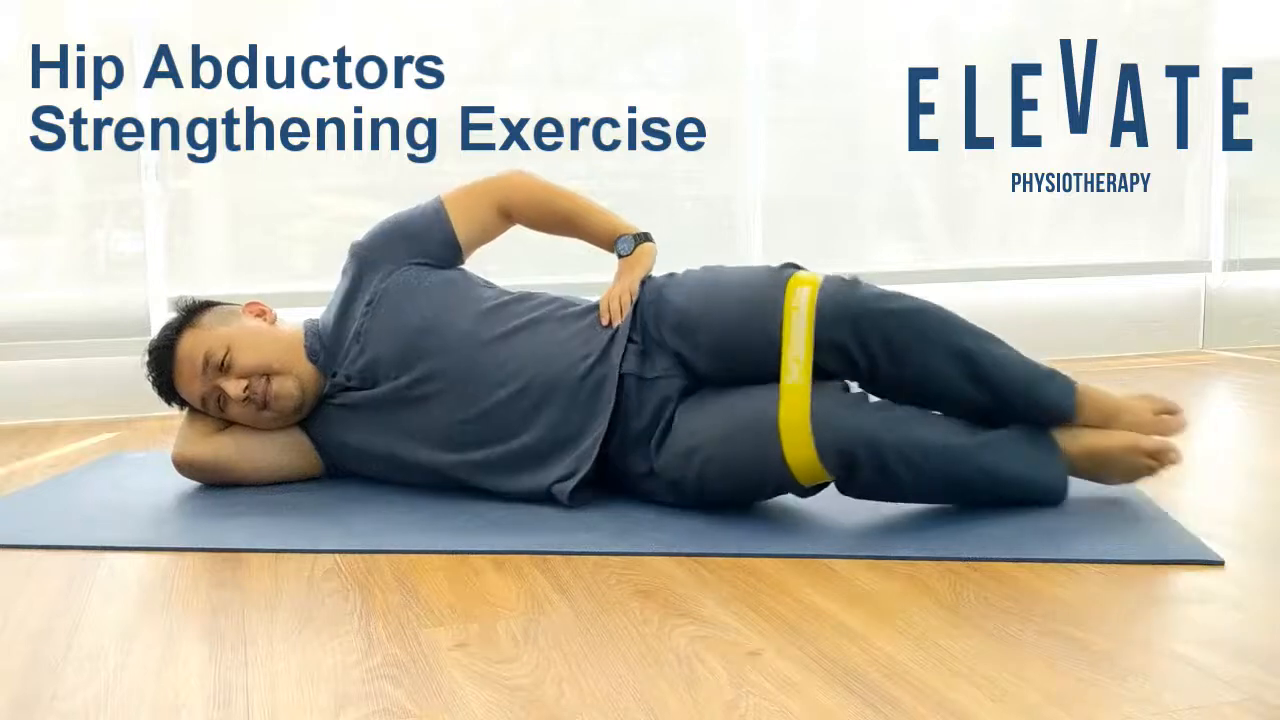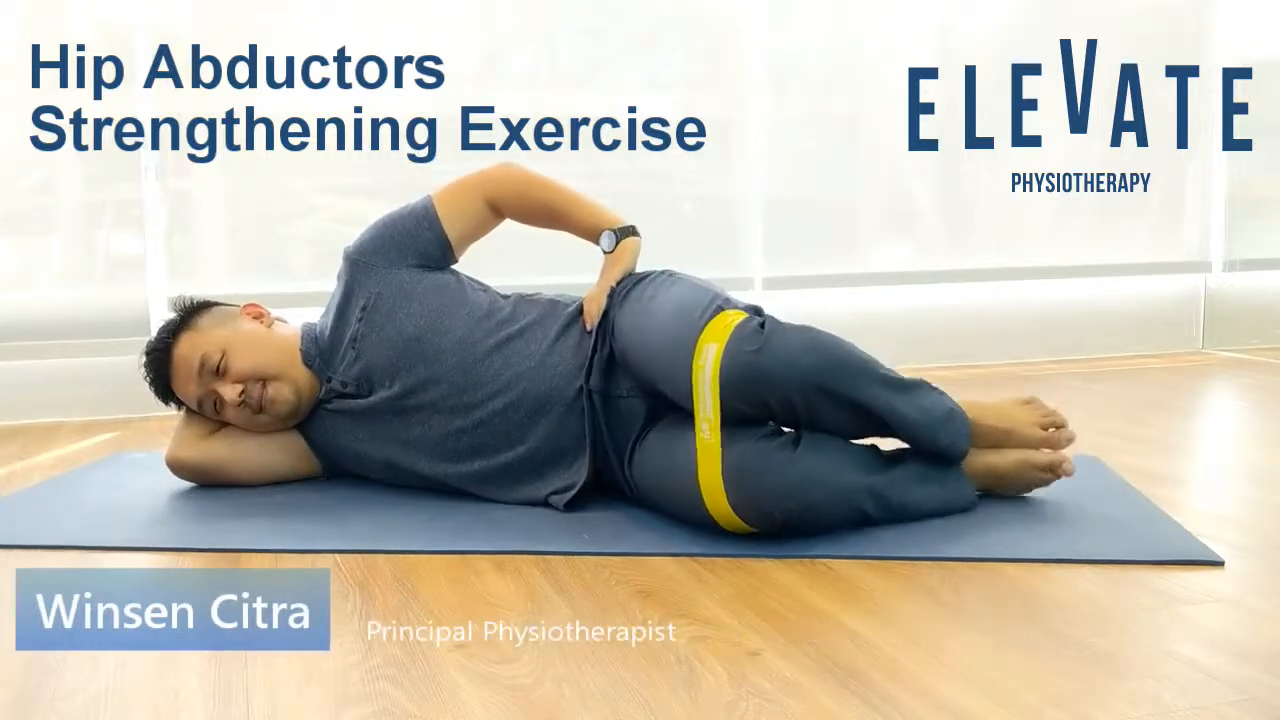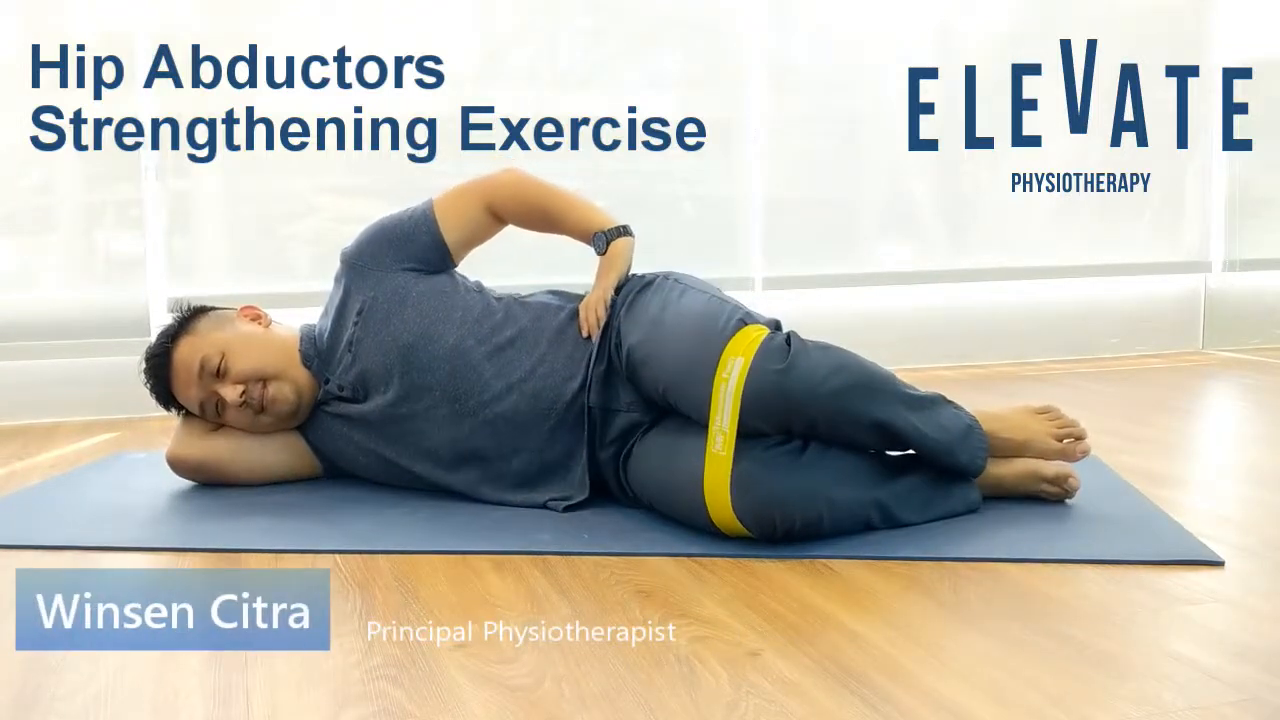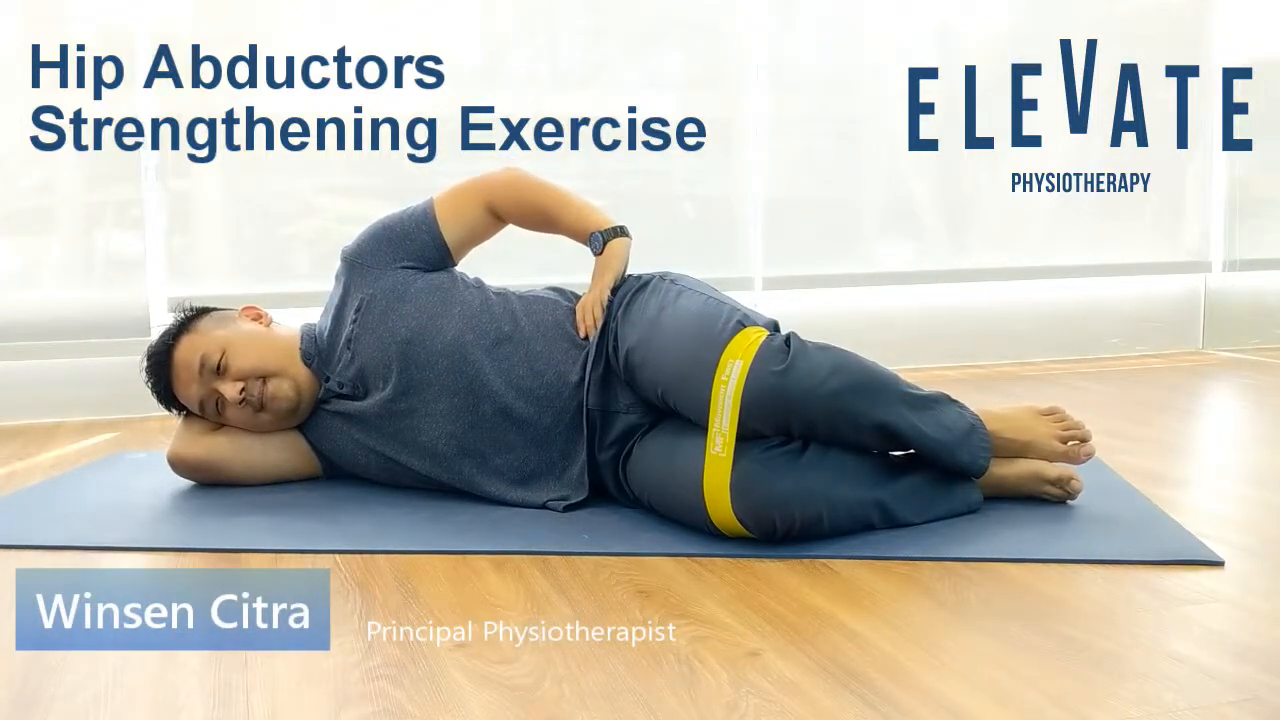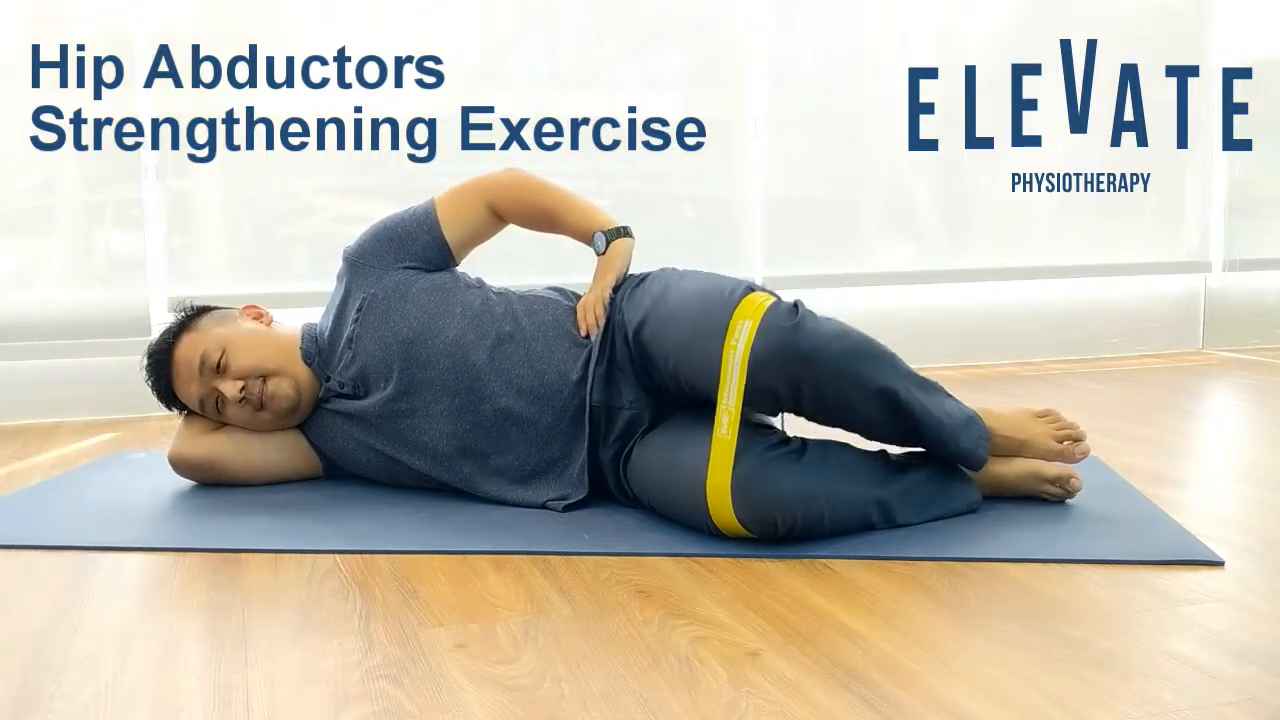
dt=1s
person 1, frame 1
left shoulder: (376, 267)
right shoulder: (330, 437)
left elbow: (512, 189)
left wrist: (633, 245)
left hip: (653, 336)
right hip: (649, 454)
left knee: (842, 317)
right knee: (843, 427)
left ankle: (1069, 402)
right ankle: (1060, 458)
person 1, frame 2
left shoulder: (371, 268)
right shoulder: (330, 437)
left elbow: (499, 182)
left wrist: (616, 236)
left hip: (631, 328)
right hip: (626, 454)
left knee: (753, 364)
right knee: (766, 484)
left ankle: (955, 421)
right ankle: (959, 473)
person 1, frame 3
left shoulder: (370, 267)
right shoulder: (330, 437)
left elbow: (500, 188)
left wrist: (611, 239)
left hip: (636, 328)
right hip: (621, 452)
left knee: (778, 379)
right knee: (761, 499)
left ankle: (972, 430)
right ankle: (976, 480)
person 1, frame 4
left shoulder: (368, 269)
right shoulder: (327, 437)
left elbow: (499, 188)
left wrist: (608, 239)
left hip: (631, 329)
right hip: (618, 455)
left knee: (774, 382)
right knee: (757, 498)
left ankle: (975, 432)
right ankle: (982, 479)
person 1, frame 5
left shoulder: (369, 267)
right shoulder: (326, 437)
left elbow: (503, 186)
left wrist: (611, 239)
left hip: (633, 336)
right hip: (622, 454)
left knee: (777, 341)
right knee: (764, 499)
left ankle: (972, 433)
right ankle: (972, 480)
